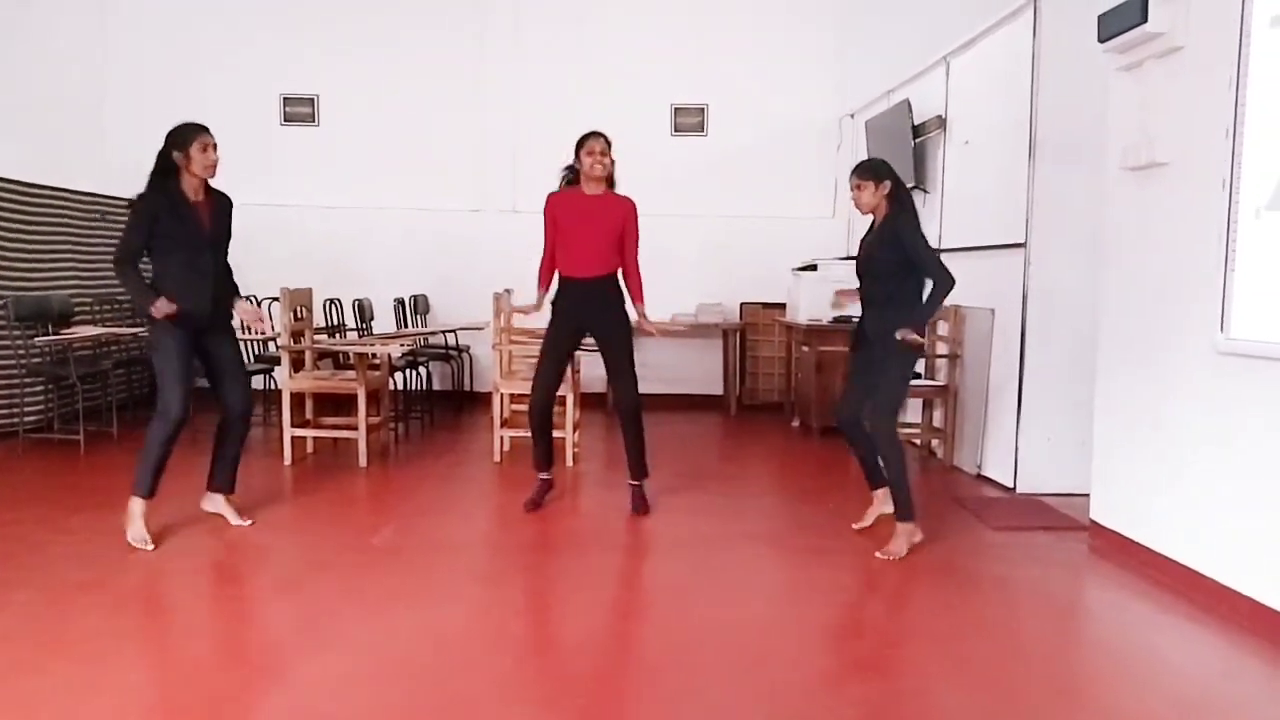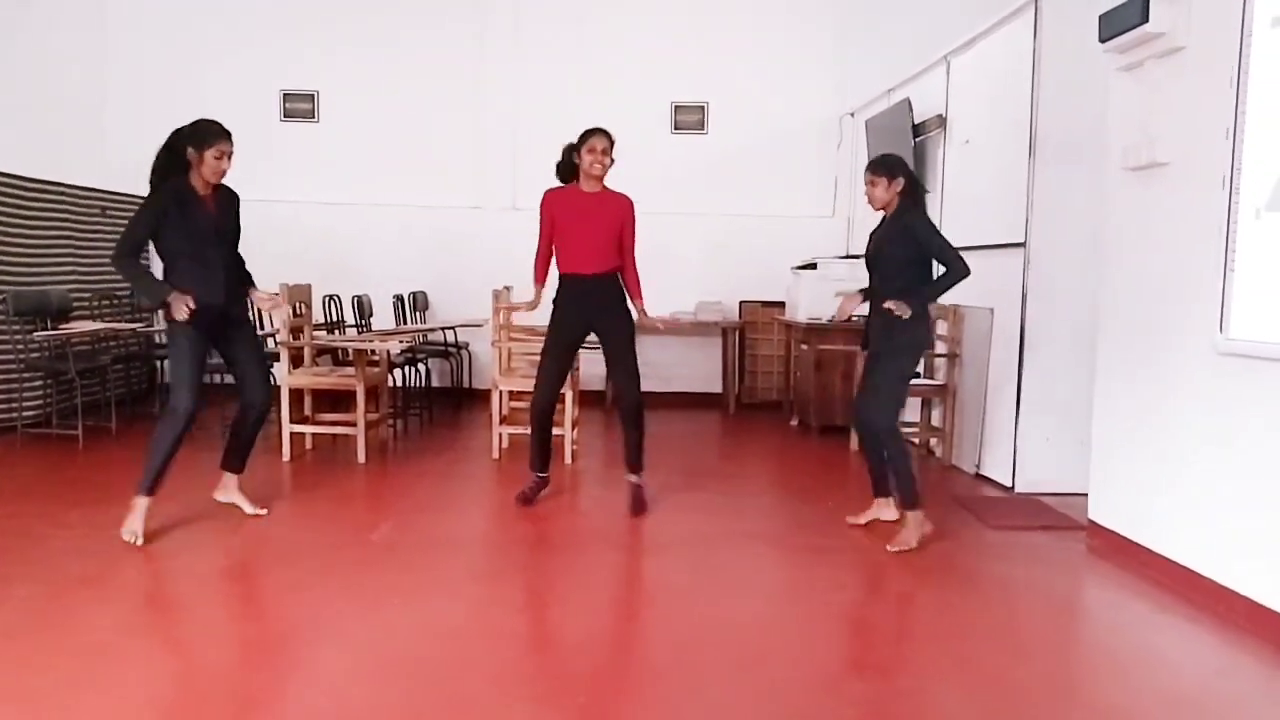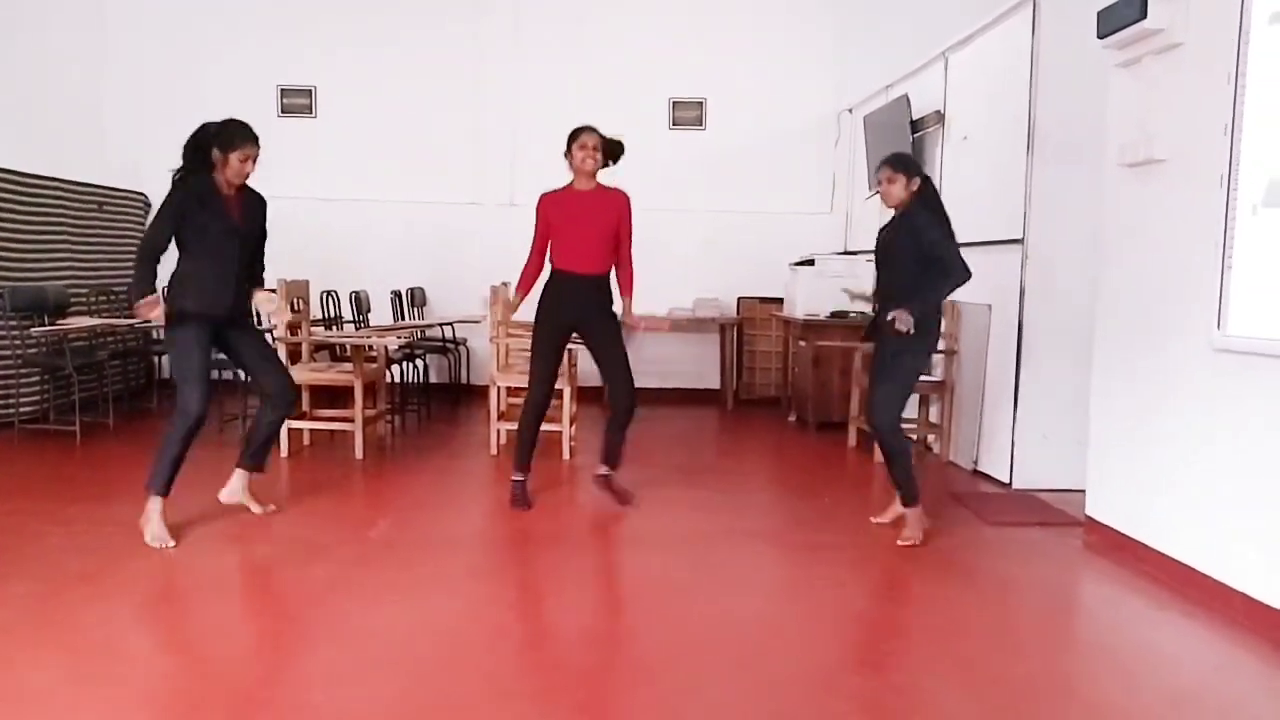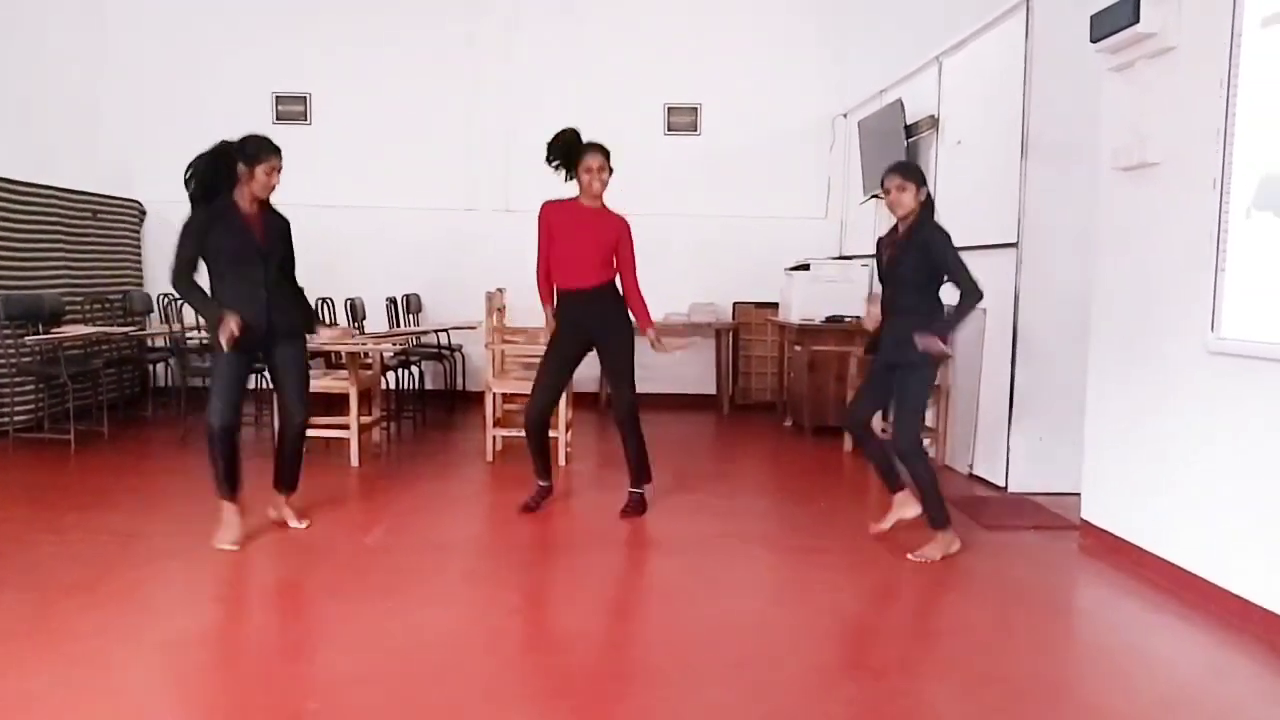
dt=0.4s
person 1, frame 1
left shoulder: (222, 204)
right shoulder: (157, 202)
right elbow: (125, 260)
left wrist: (236, 300)
right wrist: (151, 299)
left hip: (213, 320)
right hip: (173, 319)
left knee: (238, 404)
right knee: (174, 409)
left ankle: (217, 494)
right ankle: (137, 508)
person 1, frame 2
left shoulder: (228, 200)
right shoulder: (165, 199)
right elbow: (125, 257)
left wrist: (251, 289)
right wrist: (164, 295)
left hip: (231, 311)
right hip: (188, 315)
left knee: (259, 395)
right knee: (185, 404)
left ankle: (230, 482)
right ankle: (142, 501)
person 1, frame 3
left shoulder: (254, 204)
right shoulder: (187, 198)
right elbow: (149, 251)
left wrist: (258, 292)
right wrist: (144, 295)
left hip: (236, 317)
right hip: (191, 314)
left knee: (282, 391)
right knee: (193, 406)
left ankle: (239, 483)
right ankle: (154, 505)
person 1, frame 4
left shoulder: (278, 222)
right shoulder: (209, 215)
right elbow: (181, 277)
left wrist: (314, 325)
right wrist: (218, 314)
left hip: (283, 330)
right hip: (238, 335)
left knee: (294, 420)
right knee: (221, 419)
left ankle: (282, 499)
right ankle: (230, 507)
person 2, frame 1
left shoulder: (902, 227)
right shoulder: (874, 231)
left elbow: (944, 279)
left wrist: (918, 323)
right wrist: (857, 293)
left hip: (897, 339)
right hip: (870, 335)
left knee: (878, 425)
right knee: (848, 416)
left ankle: (907, 525)
right ankle: (882, 494)
person 2, frame 2
left shoulder: (913, 222)
right shoulder: (884, 228)
left elbow: (958, 267)
left wrist: (913, 303)
right wrist: (862, 296)
left hip: (905, 334)
right hip: (883, 333)
left knee: (882, 420)
right knee: (866, 416)
left ankle: (914, 514)
right ankle: (884, 502)
person 2, frame 3
left shoulder: (922, 222)
right shoulder: (891, 228)
left elbow: (959, 271)
left wrist: (915, 310)
right wrist: (875, 298)
left hip: (913, 334)
right hip: (890, 333)
left knee: (883, 416)
right knee: (879, 418)
left ankle: (913, 509)
right ankle: (907, 503)
person 2, frame 4
left shoulder: (931, 235)
right shoulder: (888, 239)
left elbow: (970, 291)
left wrist: (940, 332)
right wrist: (878, 306)
left hip: (920, 349)
right hip: (891, 346)
left knee: (903, 437)
right knee: (857, 419)
left ankle: (945, 533)
right ankle: (901, 497)
person 3, frame 1
left shoulder: (625, 207)
right shoulder: (556, 202)
left elbow: (630, 262)
right elbow: (550, 255)
left wrist: (640, 310)
right wrist: (540, 297)
left hip: (609, 301)
right hip: (569, 300)
left knee: (626, 399)
right knee: (542, 394)
left ankle: (638, 483)
right ankle: (544, 477)
person 3, frame 2
left shoulder: (621, 205)
right shoulder: (554, 199)
left elbow: (626, 261)
right elbow: (544, 253)
left wrist: (639, 305)
right wrist: (538, 292)
left hip: (609, 300)
right hip: (568, 299)
left knee: (628, 394)
right knee: (544, 398)
left ankle: (635, 479)
right ankle: (539, 474)
person 3, frame 3
left shoulder: (618, 201)
right shoulder: (550, 201)
left elbow: (624, 260)
right elbow: (537, 255)
left wrist: (630, 304)
right wrist: (517, 298)
left hip: (598, 300)
right hip: (558, 298)
left knee: (623, 395)
right knee: (539, 394)
left ankle: (605, 470)
right ankle: (519, 478)
person 3, frame 4
left shoulder: (618, 224)
right shoulder: (552, 212)
left elbow: (629, 280)
right elbow: (544, 269)
left wrist: (648, 329)
right wrist: (549, 315)
left hip: (609, 313)
right hip: (569, 317)
left knee: (624, 406)
right knee: (536, 409)
left ankle: (638, 488)
right ankle: (544, 482)
